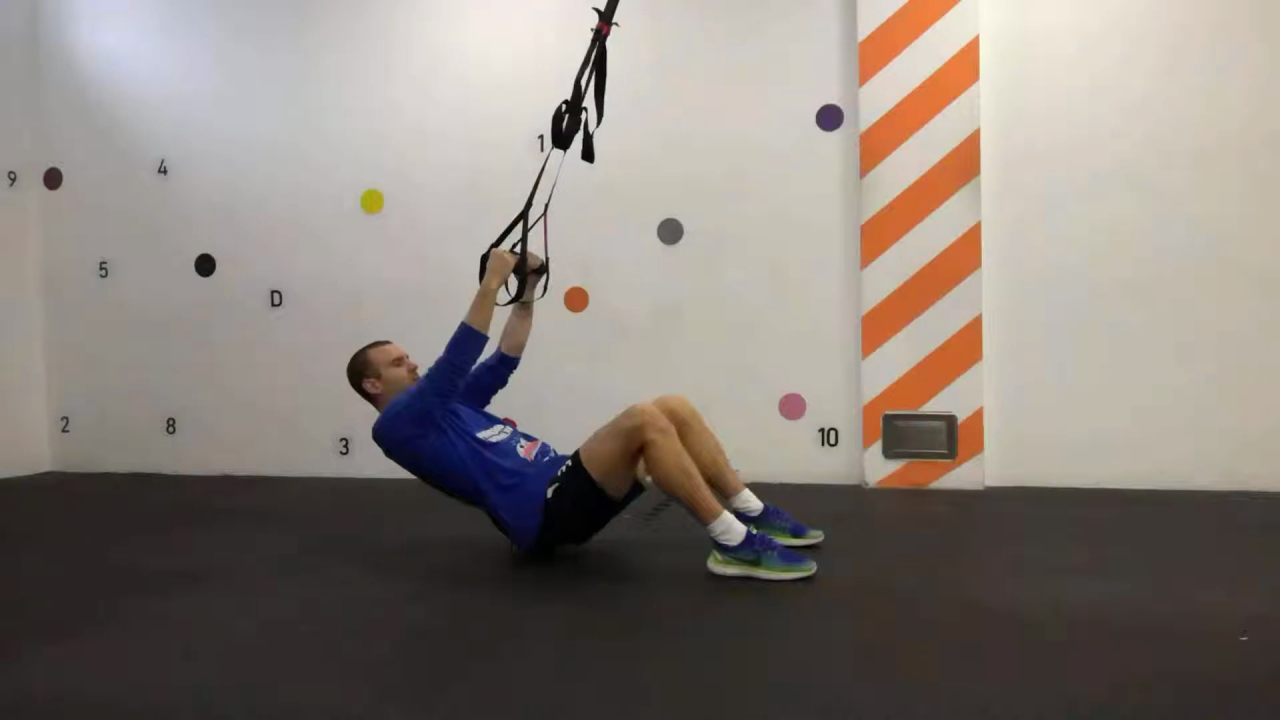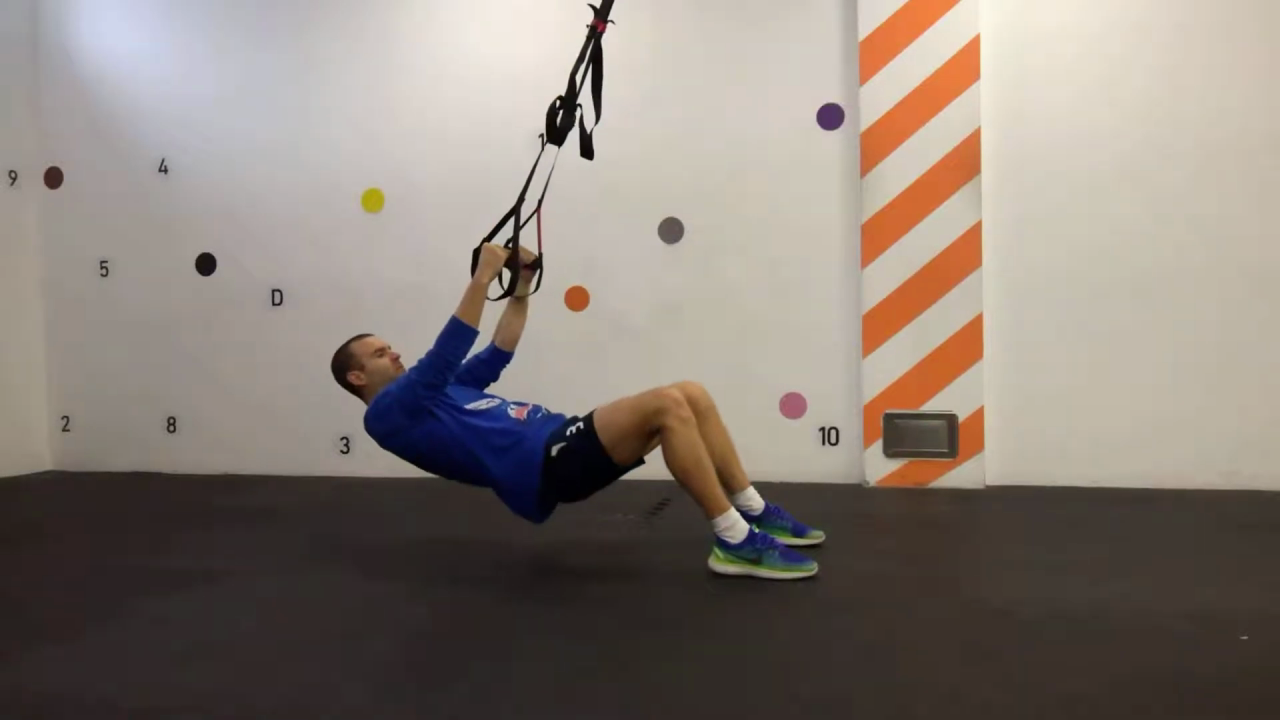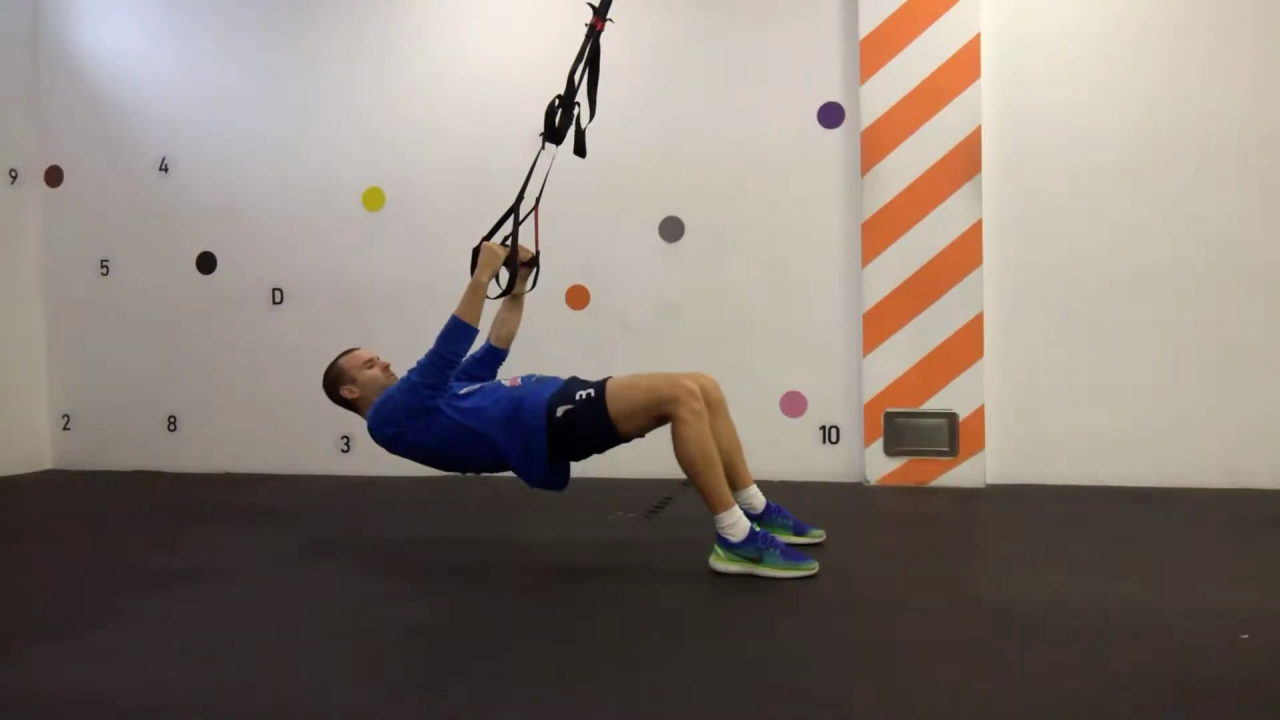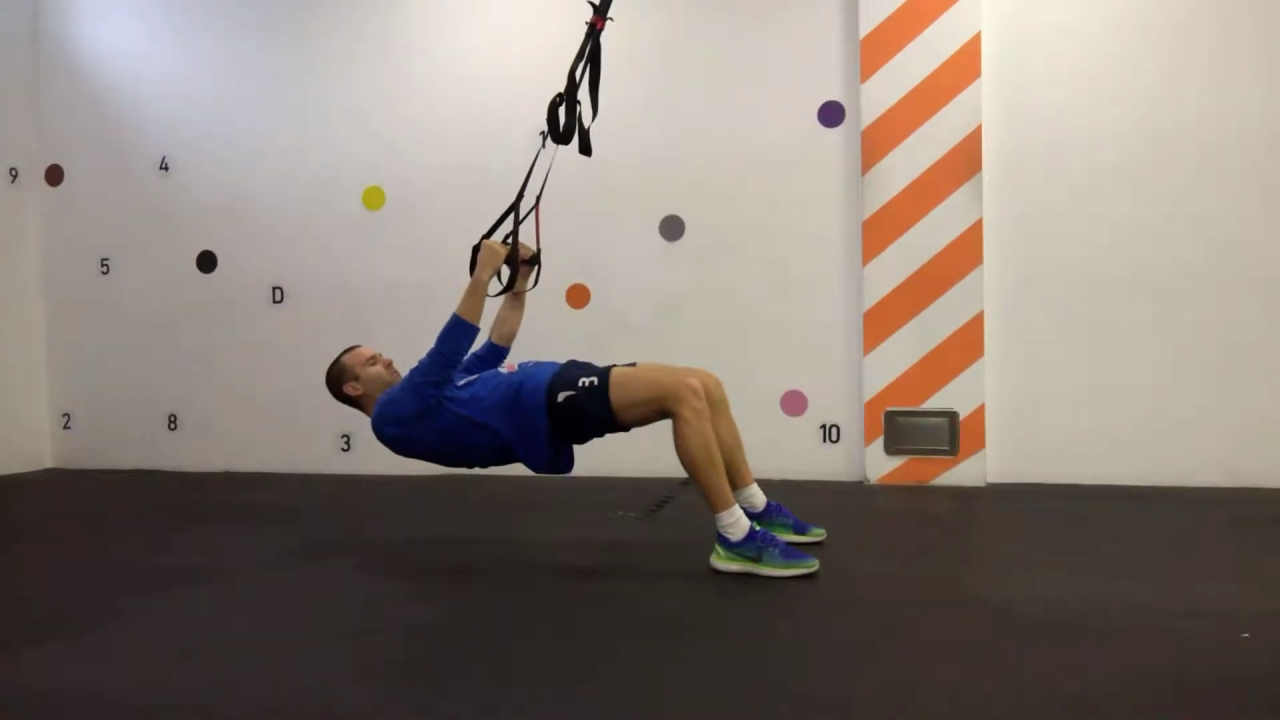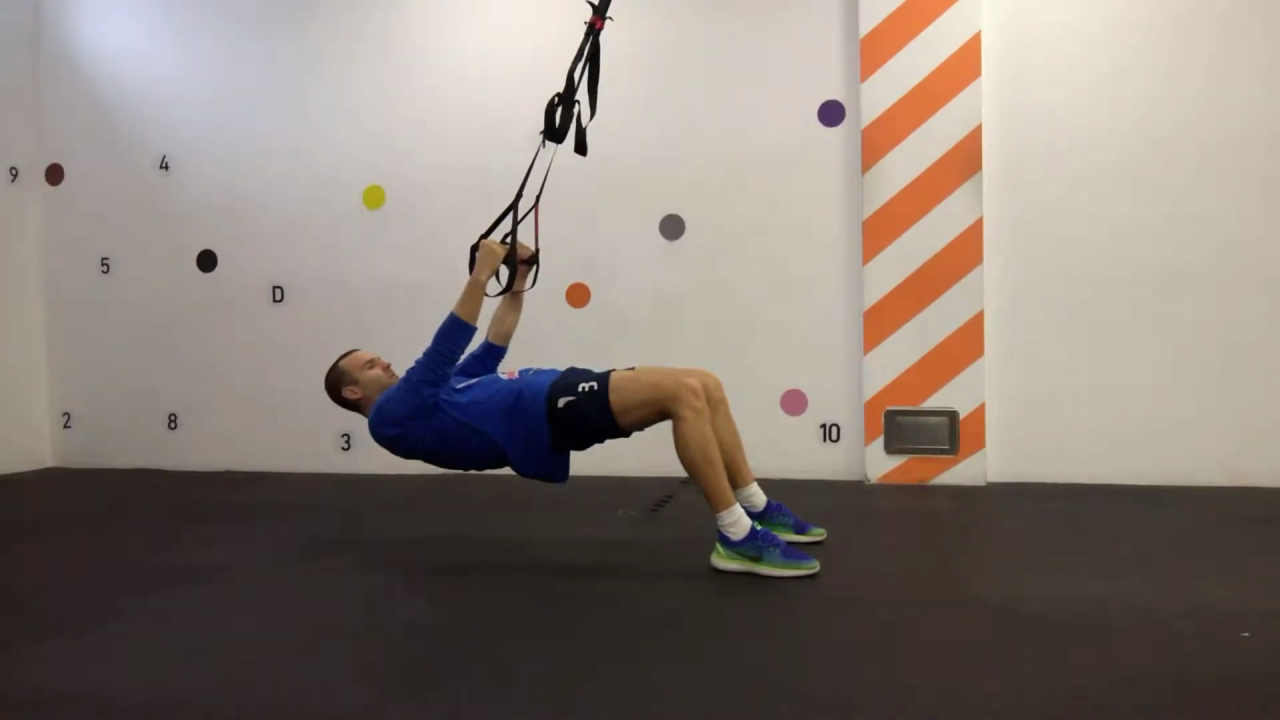
dt=0.4s
person 1, frame 1
left shoulder: (445, 407)
right shoulder: (398, 427)
left elbow: (501, 363)
right elbow: (452, 365)
left wrist: (525, 293)
right wrist: (489, 286)
left hip: (562, 485)
right hip: (546, 511)
left knee: (673, 409)
right knee: (644, 420)
left ankle: (756, 516)
right ankle: (734, 543)
person 1, frame 2
left shoulder: (431, 395)
right shoulder: (388, 416)
left elbow: (496, 356)
right elbow: (443, 357)
left wrist: (521, 289)
right wrist: (480, 280)
left hip: (556, 444)
right hip: (543, 466)
left knee: (691, 395)
right knee: (667, 404)
left ankle: (756, 513)
right ankle: (735, 541)
person 1, frame 3
left shoulder: (425, 399)
right shoulder: (391, 420)
left elbow: (491, 354)
right elbow: (443, 357)
left wrist: (517, 286)
right wrist: (481, 278)
left hip: (558, 405)
right hip: (546, 425)
left knee: (702, 388)
right knee: (682, 395)
left ankle: (756, 510)
right ankle: (736, 539)
person 1, frame 4
left shoulder: (426, 397)
right shoulder: (395, 419)
left elbow: (493, 351)
right elbow: (445, 354)
left wrist: (518, 282)
right wrist: (482, 275)
left hip: (558, 388)
right hip: (547, 406)
left knee: (705, 385)
right knee: (685, 392)
left ankle: (757, 510)
right ankle: (736, 538)
person 1, frame 5
left shoulder: (428, 395)
right shoulder: (391, 420)
left elbow: (490, 350)
right elbow: (442, 353)
left wrist: (517, 282)
right wrist: (480, 275)
left hip: (557, 395)
right hip: (547, 415)
left knee: (704, 386)
right knee: (685, 393)
left ankle: (757, 509)
right ankle: (737, 537)
